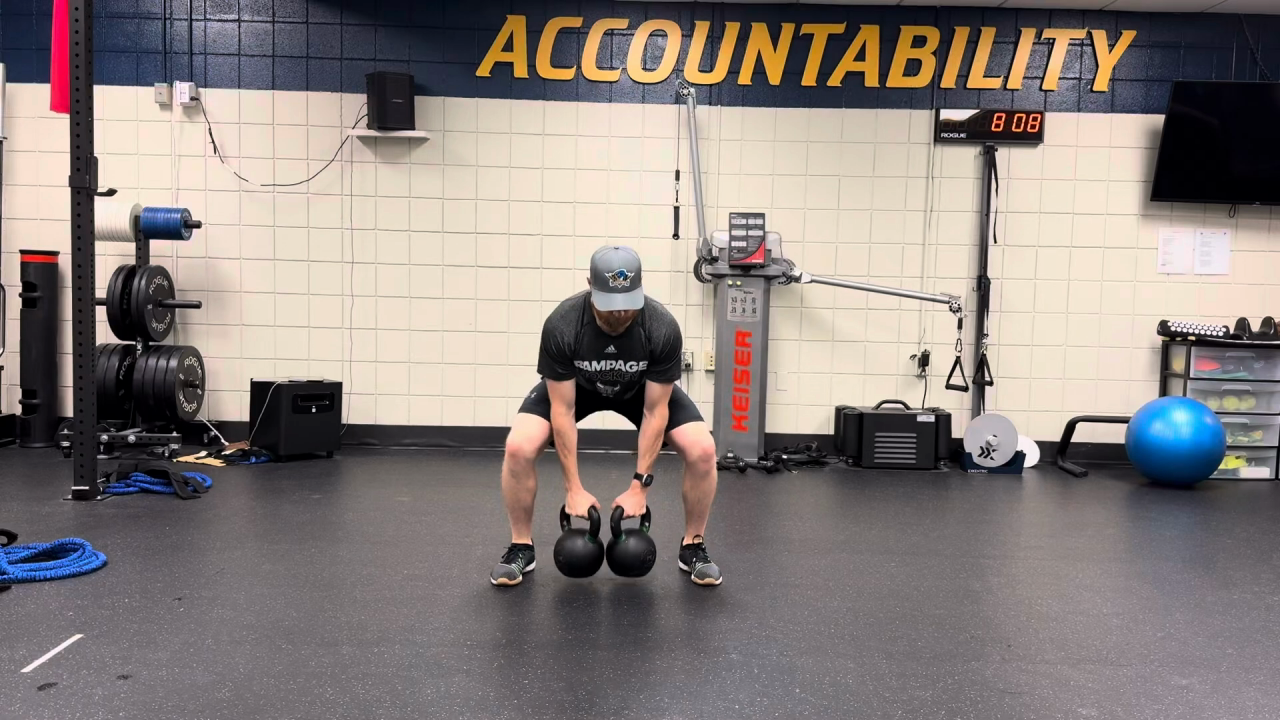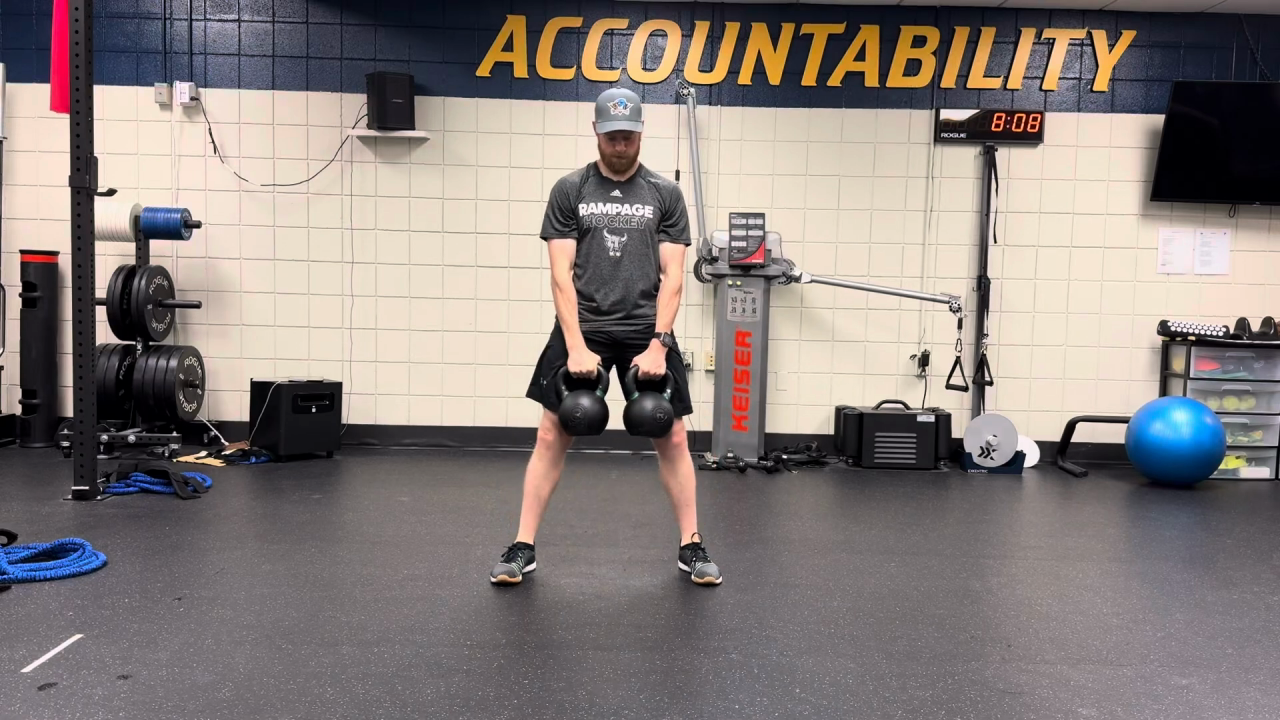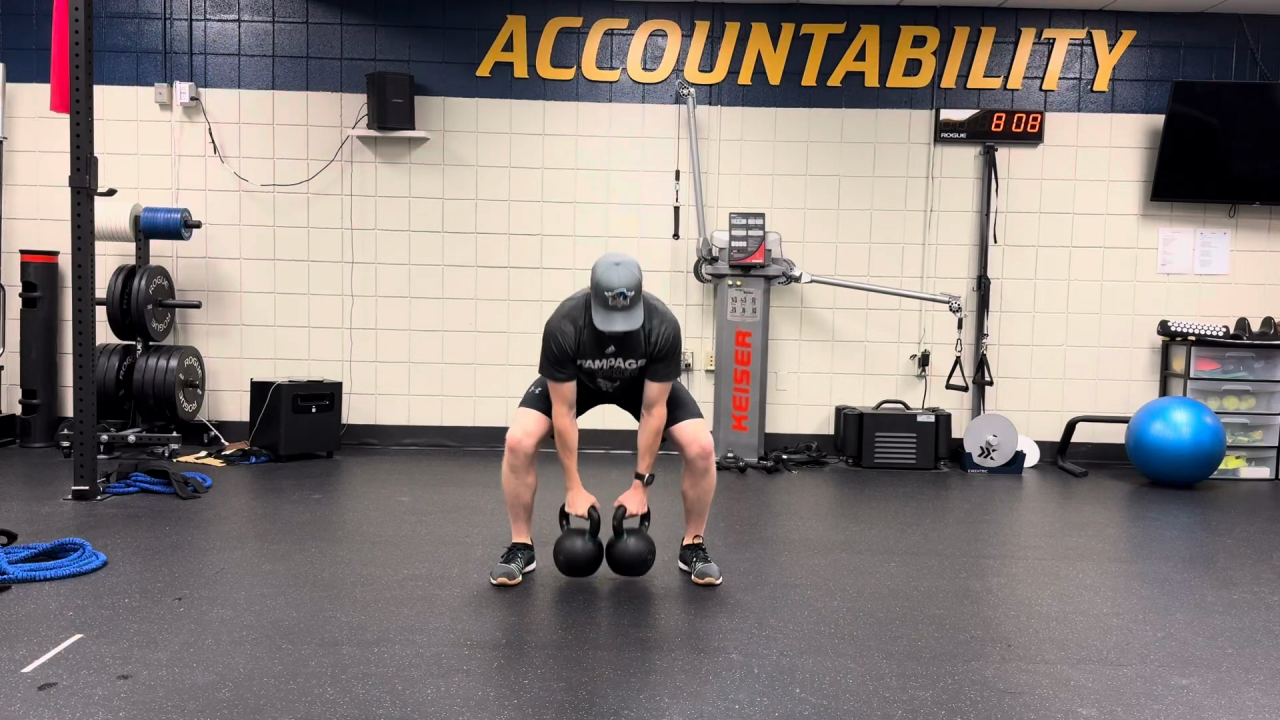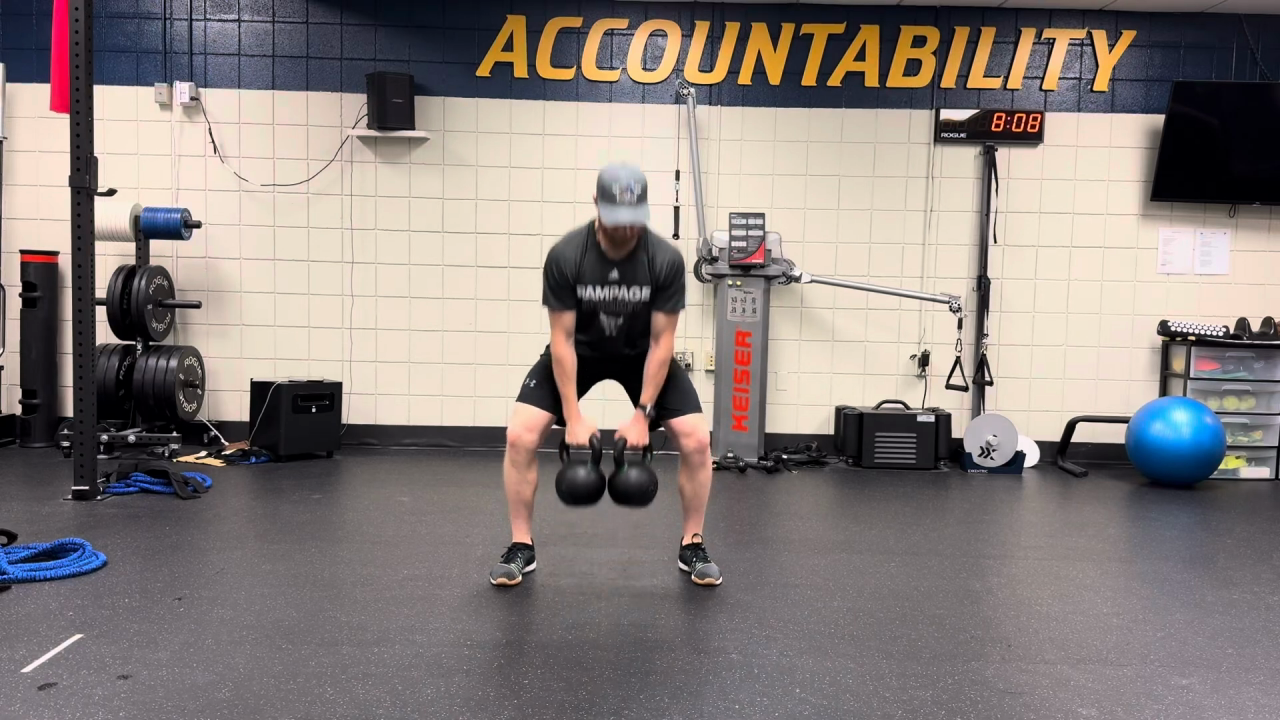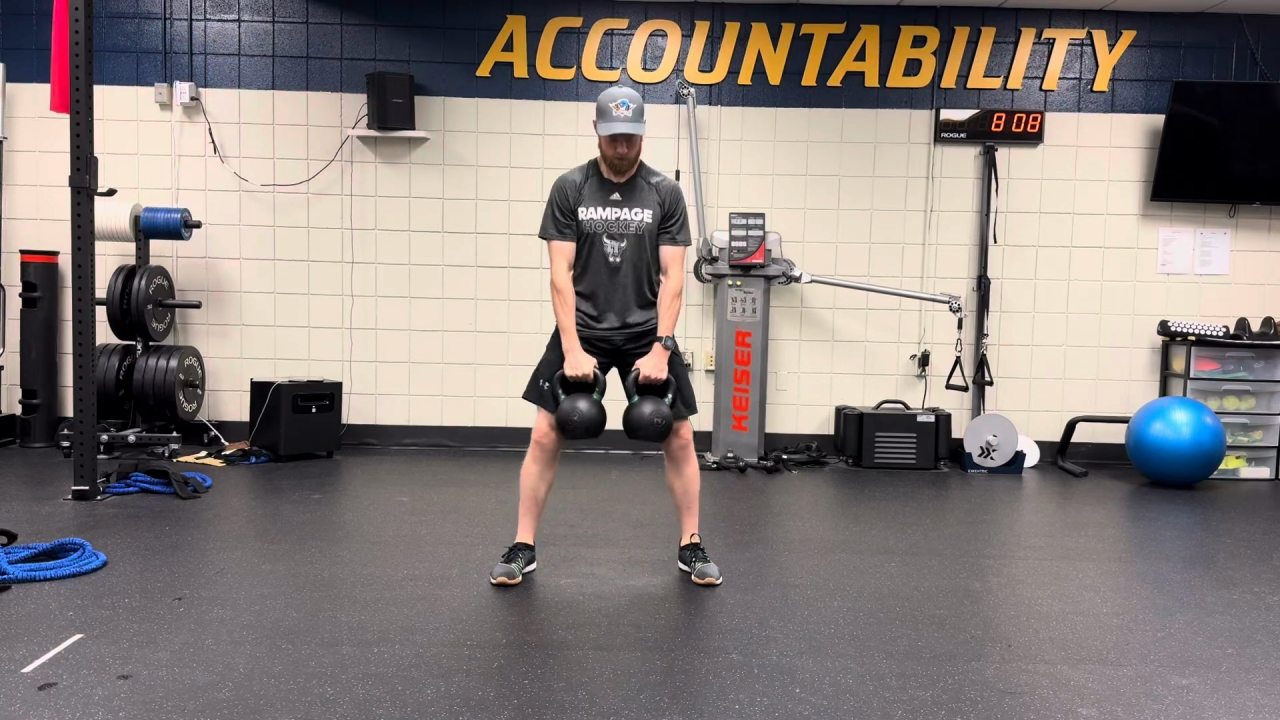
dt=1s
person 1, frame 1
left shoulder: (663, 328)
right shoulder: (562, 325)
left elbow: (655, 411)
right elbow: (563, 411)
left wrist: (639, 487)
right wrist: (574, 490)
left hip: (642, 390)
right hip: (575, 387)
left knee: (702, 449)
right knee: (519, 447)
left ankle: (693, 547)
right ankle: (521, 548)
person 1, frame 2
left shoulder: (665, 194)
right shoulder: (569, 190)
left elbow: (672, 276)
right elbow: (562, 273)
left wrist: (659, 342)
right wrist: (576, 344)
left hip: (646, 333)
right hip: (583, 331)
left knee: (672, 439)
right knee: (551, 438)
left ankle: (691, 545)
right ankle: (522, 546)
person 1, frame 3
left shoulder: (663, 326)
right shoulder: (563, 325)
left elbow: (654, 411)
right elbow: (563, 412)
left wrist: (640, 484)
right wrist: (574, 488)
left hip: (642, 381)
right hip: (577, 381)
left knee: (700, 447)
right knee: (519, 442)
left ankle: (693, 546)
right ankle: (521, 547)
person 1, frame 4
left shoulder: (665, 258)
right shoulder: (566, 254)
left elbow: (662, 341)
right elbow: (562, 339)
left wrist: (642, 416)
right wrist: (572, 417)
left hip: (641, 356)
right hip: (580, 354)
left knee: (695, 439)
right knee: (521, 435)
left ankle: (693, 545)
right ankle: (520, 547)
person 1, frame 5
left shoulder: (666, 194)
right shoulder: (569, 188)
left elbow: (672, 277)
right elbow: (562, 273)
left wrist: (660, 348)
right wrist: (572, 349)
left hip: (646, 332)
right hip: (584, 331)
left knee: (678, 438)
right knee: (545, 435)
left ankle: (691, 547)
right ankle: (523, 548)
